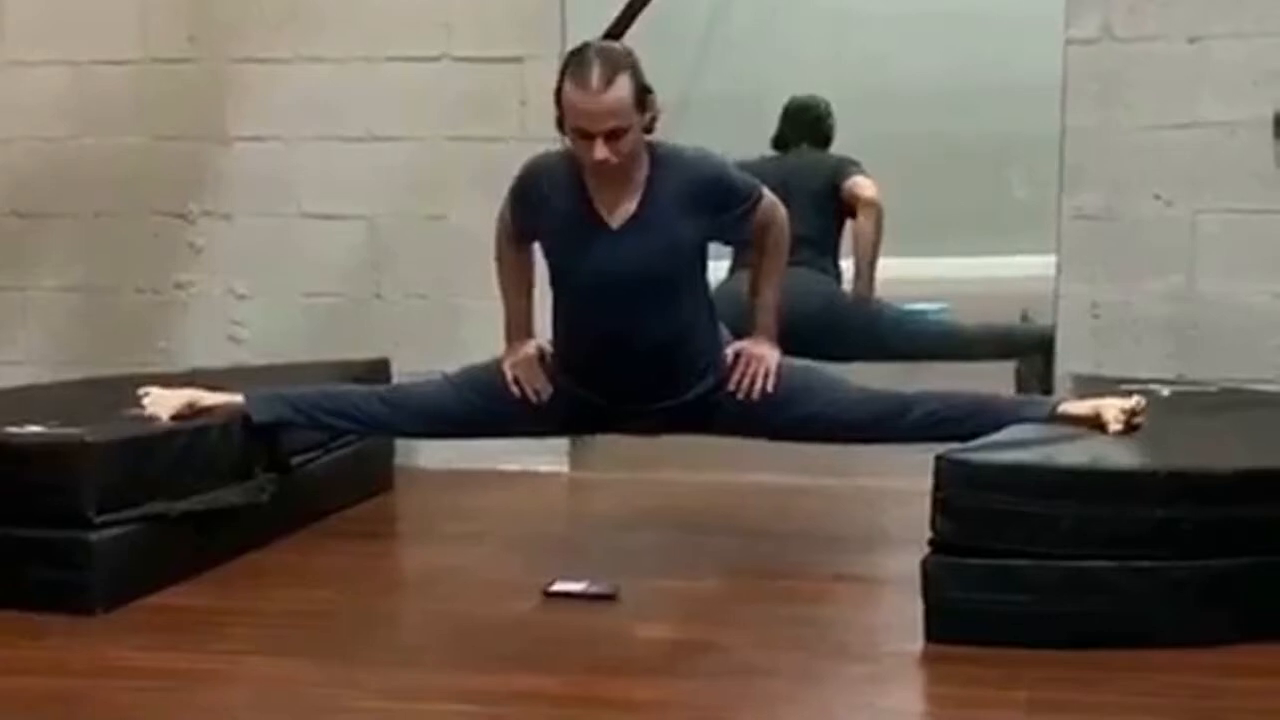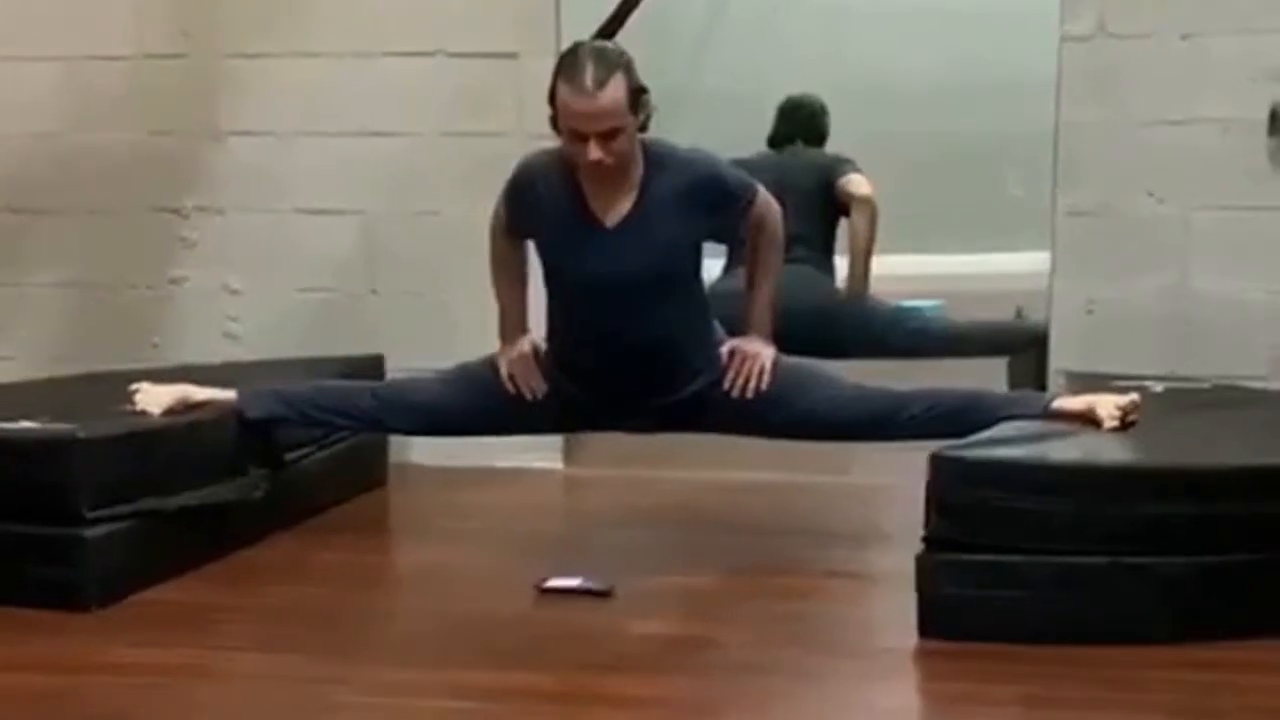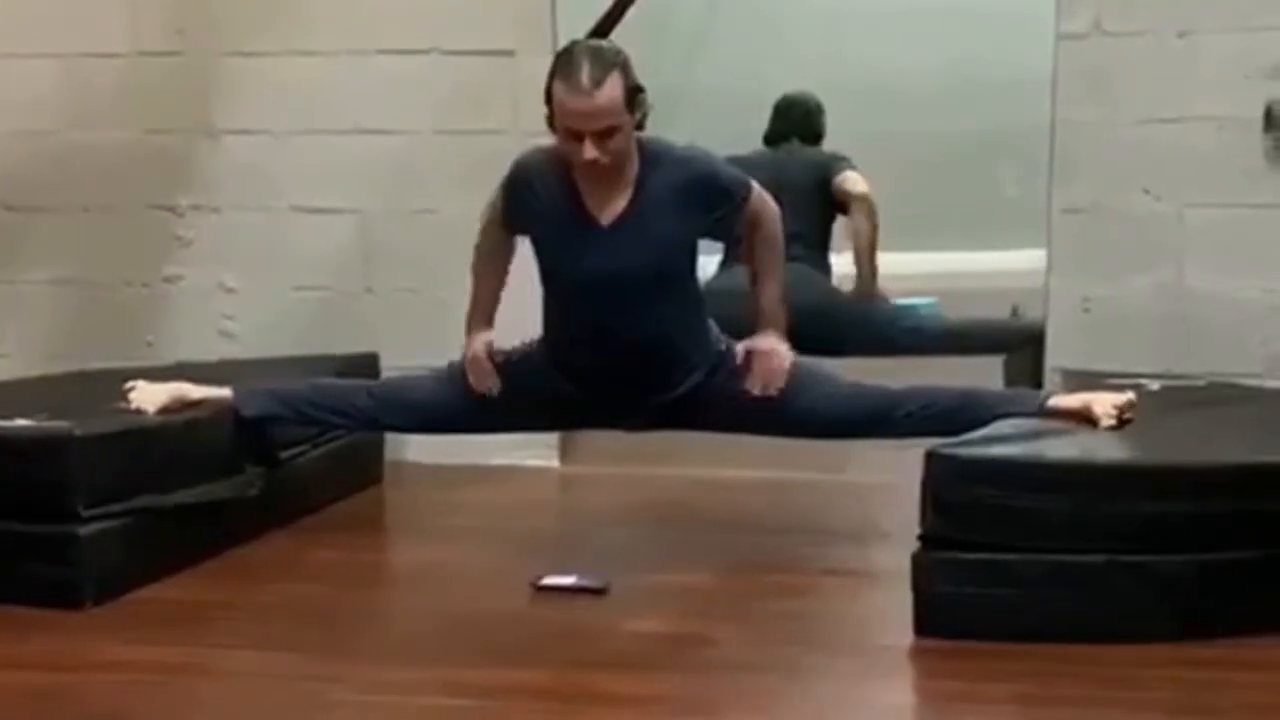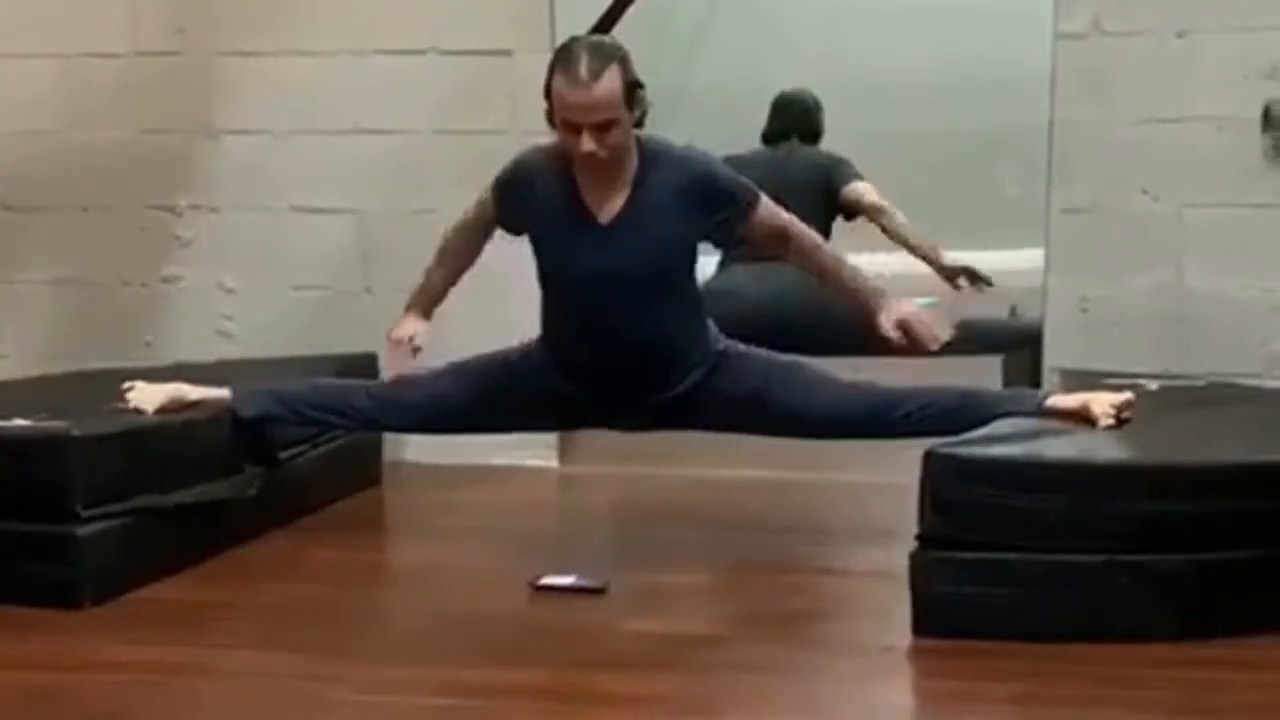
dt=0.3s
person 1, frame 1
left shoulder: (701, 180)
right shoulder: (539, 183)
left elbow: (774, 221)
right elbow: (510, 239)
left wrist: (763, 334)
right wrist: (518, 338)
left hip: (703, 385)
right hip: (574, 387)
left knee: (880, 415)
right knee: (401, 409)
left ankle: (1060, 412)
right ankle: (229, 404)
person 1, frame 2
left shoulder: (695, 178)
right shoulder: (533, 184)
left elbow: (767, 219)
right elbow: (503, 237)
left wrist: (758, 333)
right wrist: (512, 336)
left hip: (698, 380)
right hip: (567, 384)
left knee: (874, 412)
right knee: (396, 406)
left ankle: (1056, 406)
right ankle: (219, 400)
person 1, frame 3
left shoulder: (691, 175)
right shoulder: (530, 179)
left elbow: (764, 217)
right elbow: (494, 232)
left wrist: (771, 331)
right wrist: (479, 330)
left hip: (692, 379)
right hip: (564, 381)
left knee: (871, 410)
right knee: (390, 403)
left ankle: (1049, 404)
right ankle: (215, 398)
person 1, frame 4
left shoulder: (690, 177)
right shoulder: (529, 178)
left elbow: (785, 231)
right elbow: (474, 226)
left wrist: (878, 300)
right wrist: (419, 309)
left hip: (692, 377)
right hip: (564, 380)
left knee: (865, 409)
right knee: (395, 402)
left ankle: (1049, 404)
right ankle: (211, 397)
person 2, frame 1
left shoulder: (741, 173)
right shoulder: (837, 167)
right elbow: (868, 199)
right wrist: (862, 292)
left hip: (741, 302)
right hip: (810, 300)
right knee: (937, 337)
right ankle: (1044, 339)
person 2, frame 2
left shoulder: (735, 171)
right shoulder: (832, 165)
right elbow: (862, 196)
right wrist: (856, 291)
left hip: (735, 300)
right hip: (805, 297)
right knee: (931, 334)
right ankle: (1039, 336)
person 2, frame 3
left shoulder: (731, 168)
right shoulder: (828, 163)
right elbow: (860, 196)
right wrist: (866, 286)
left hip: (731, 298)
right hip: (801, 296)
right knee: (929, 332)
right ankle: (1035, 333)
person 2, frame 4
left shoulder: (728, 168)
right shoulder: (828, 166)
right elbow: (872, 203)
right wrist: (938, 261)
left hip: (730, 297)
right hip: (799, 296)
right ankle: (1034, 333)
